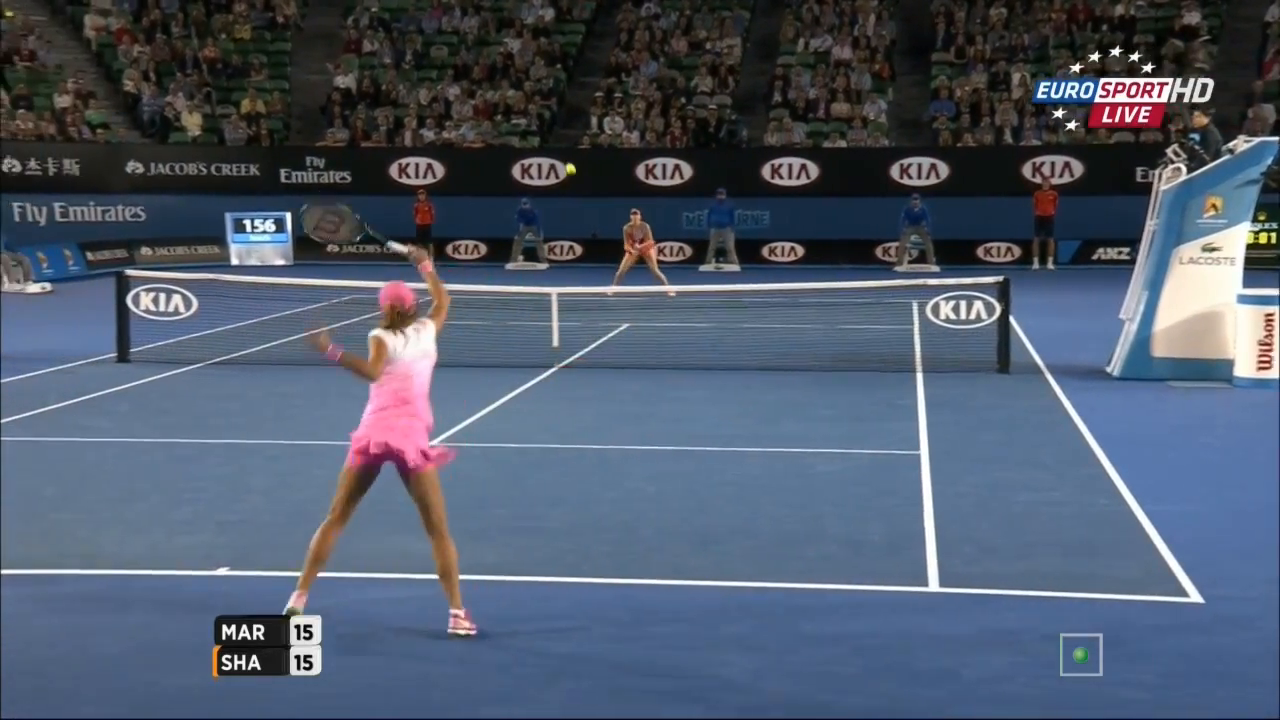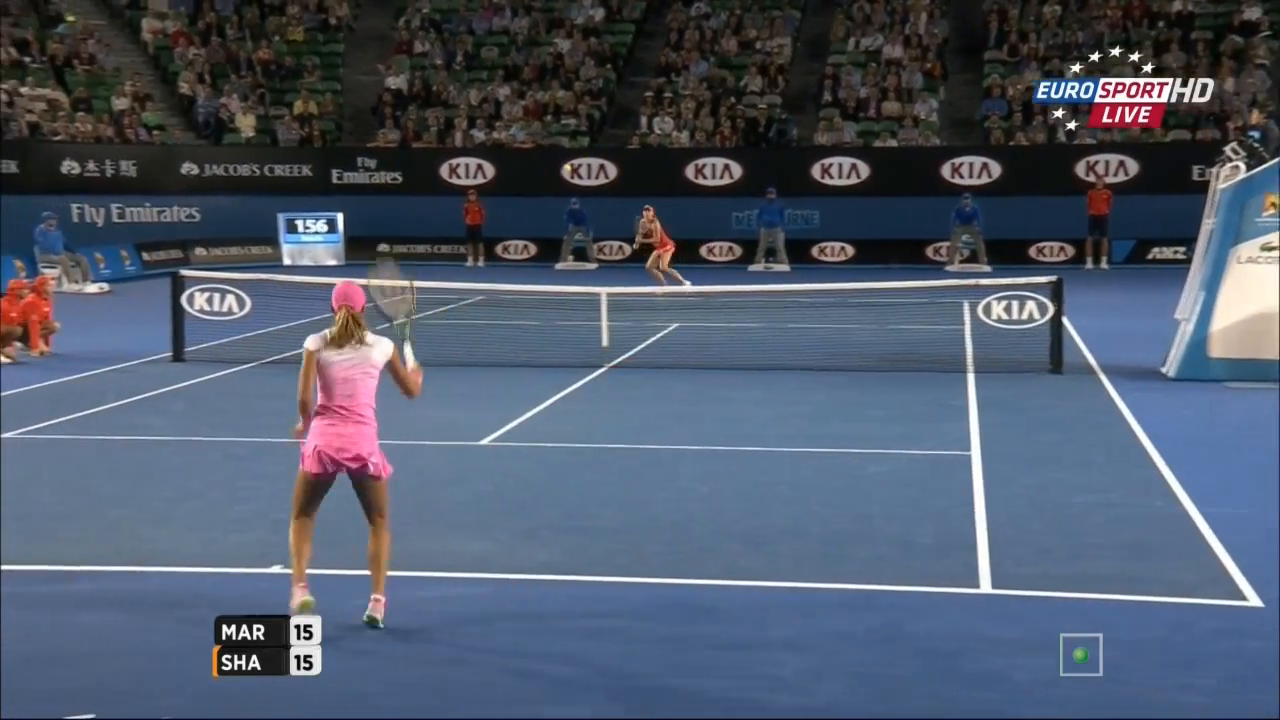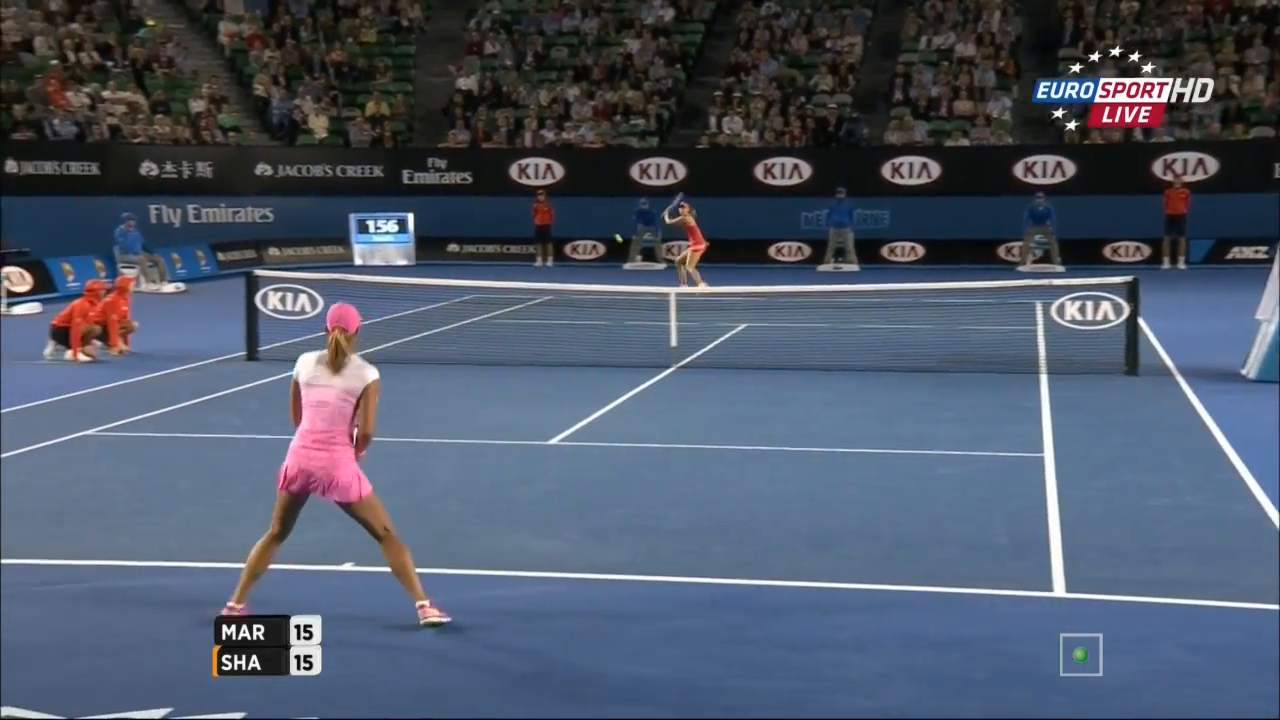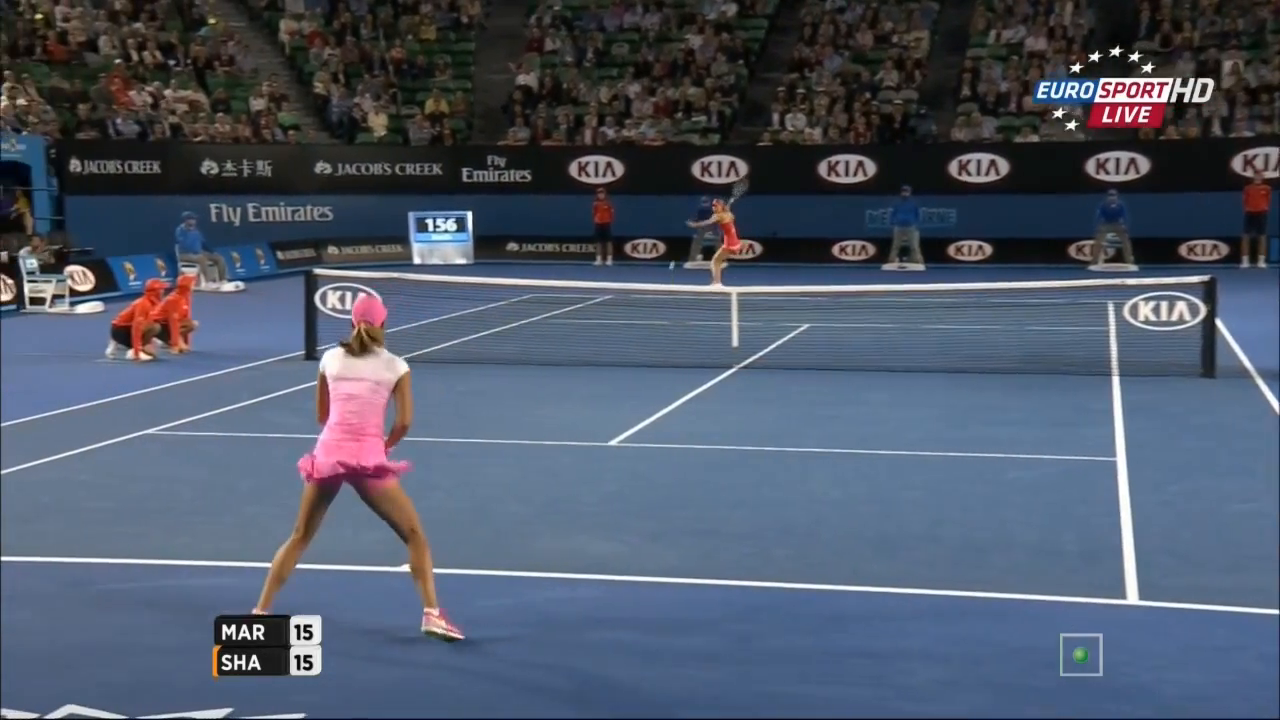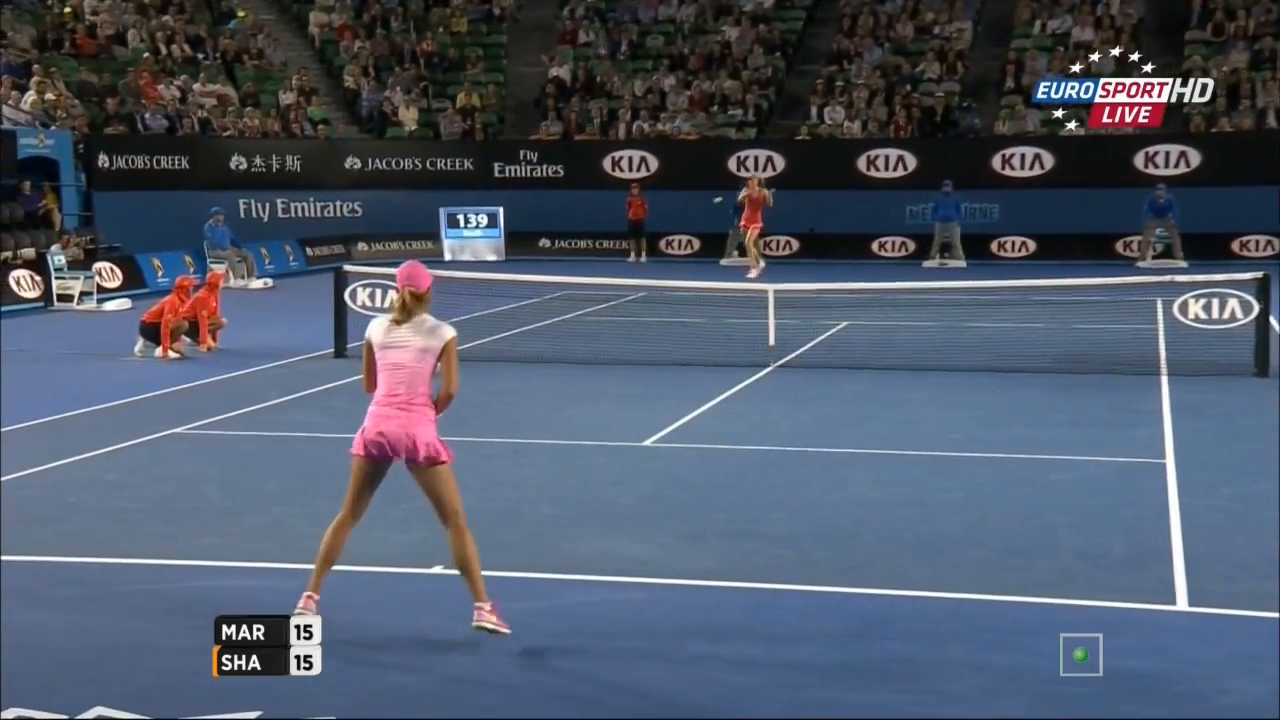
dt=0.3s
person 1, frame 1
left shoulder: (384, 336)
right shoulder: (427, 329)
left elbow: (373, 371)
right elbow: (443, 303)
left wrist: (334, 352)
right wrist: (428, 267)
left hip: (375, 433)
right hip: (412, 437)
left knee: (337, 519)
right knee: (438, 531)
left ankle: (299, 598)
right ankle: (457, 612)
person 1, frame 2
left shoulder: (316, 343)
right shoulder: (382, 346)
left elbow: (304, 398)
right elbow: (411, 390)
left wrist: (306, 422)
right wrist: (417, 373)
left hip: (324, 441)
right hip: (364, 444)
left knee: (301, 519)
right knee: (379, 523)
left ankle: (300, 590)
right ankle: (377, 601)
person 1, frame 3
left shoulder: (305, 362)
right shoulder: (367, 374)
left elbow: (296, 416)
right elbow: (366, 431)
left hip: (300, 458)
right hip: (339, 464)
left knee: (275, 535)
right knee: (387, 537)
left ankle: (237, 603)
right ankle: (423, 606)
person 1, frame 4
left shoulder: (331, 358)
right shoulder: (396, 367)
left elbow: (322, 416)
right elbow: (404, 423)
left hip: (328, 453)
right hip: (368, 458)
left knee: (300, 537)
right knee: (414, 536)
left ankle: (262, 611)
right ankle: (432, 614)
person 1, frame 5
left shoulder: (376, 327)
right shoulder: (442, 334)
left elbow: (370, 385)
right elbow: (449, 393)
left hip: (377, 425)
right hip: (417, 432)
left knee: (348, 516)
right knee: (455, 521)
left ankle: (310, 597)
right ankle: (482, 608)
